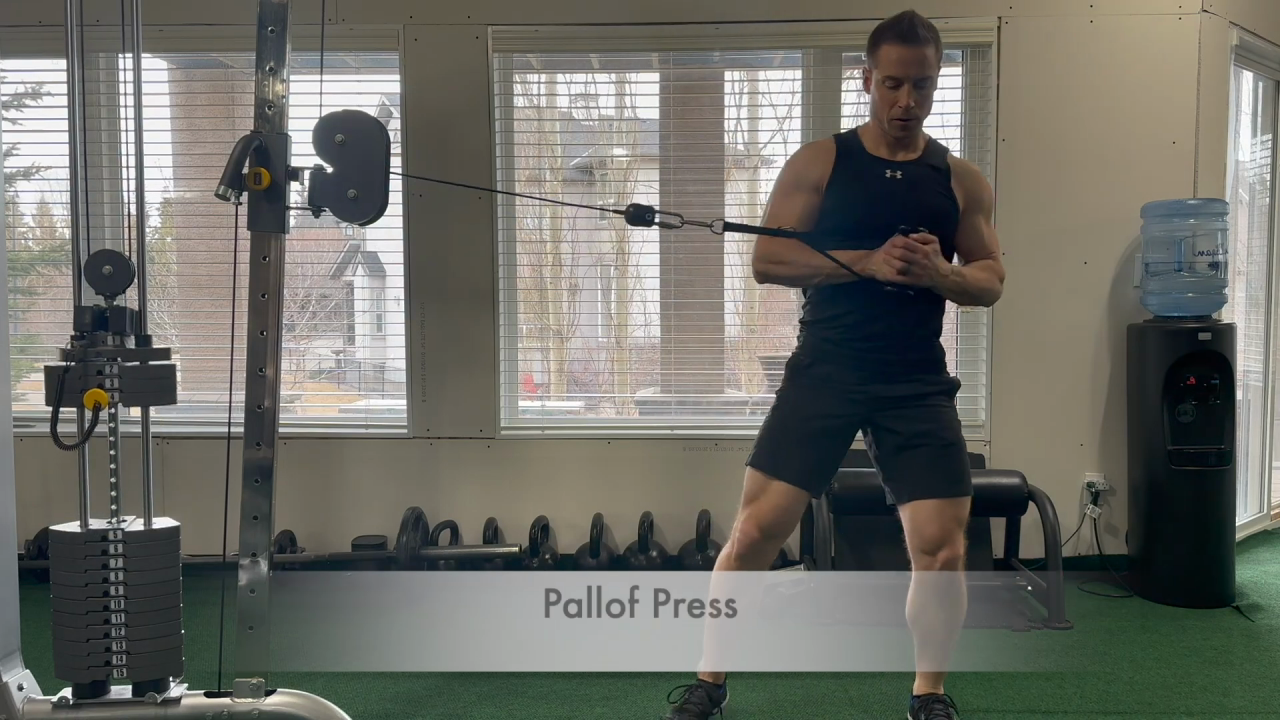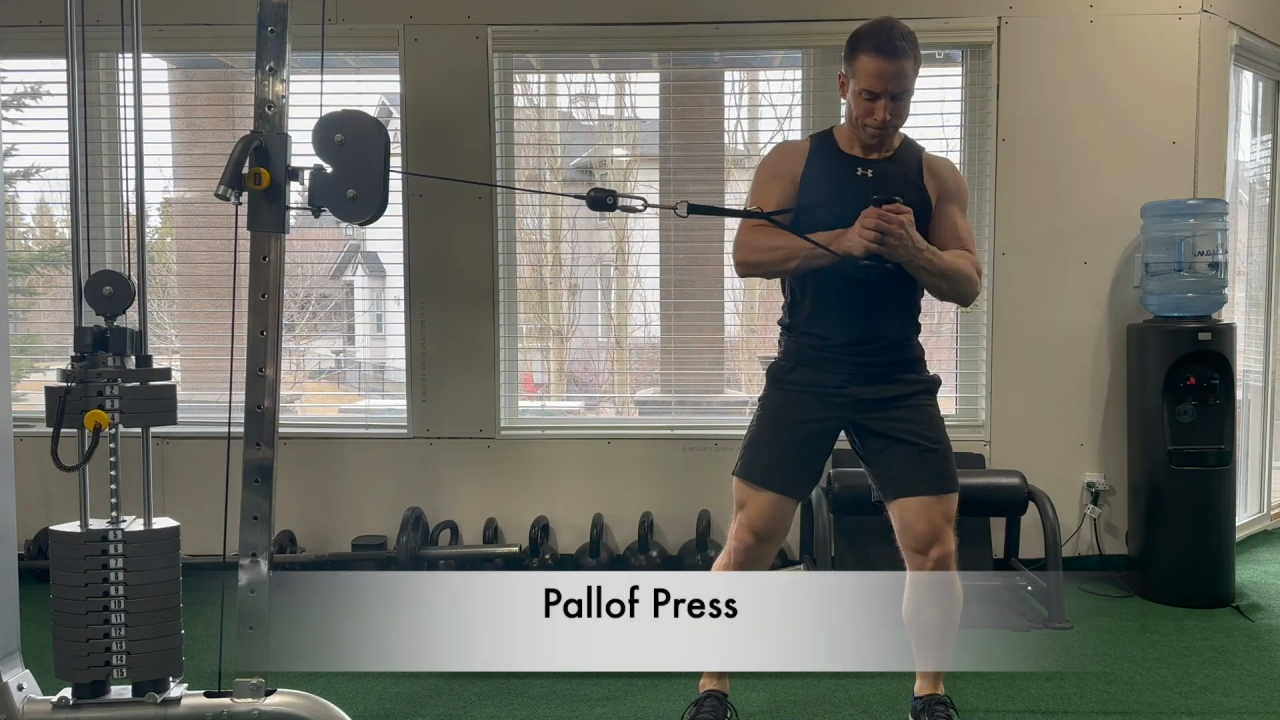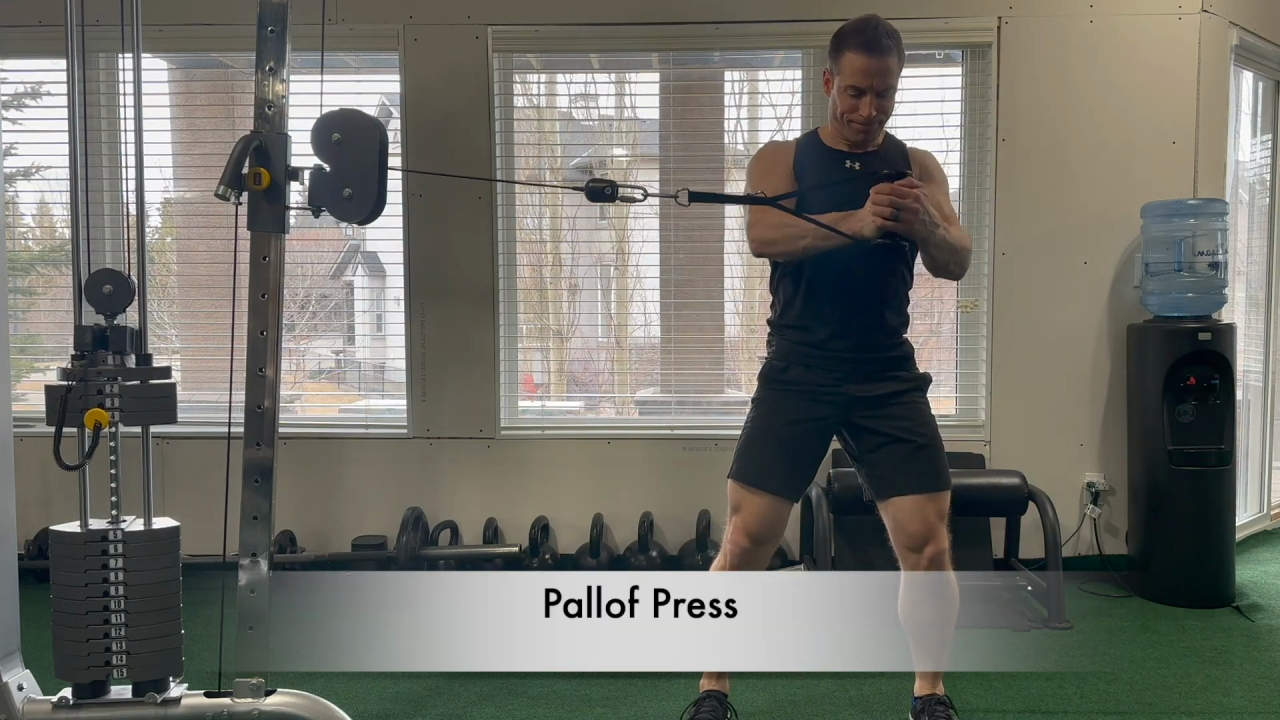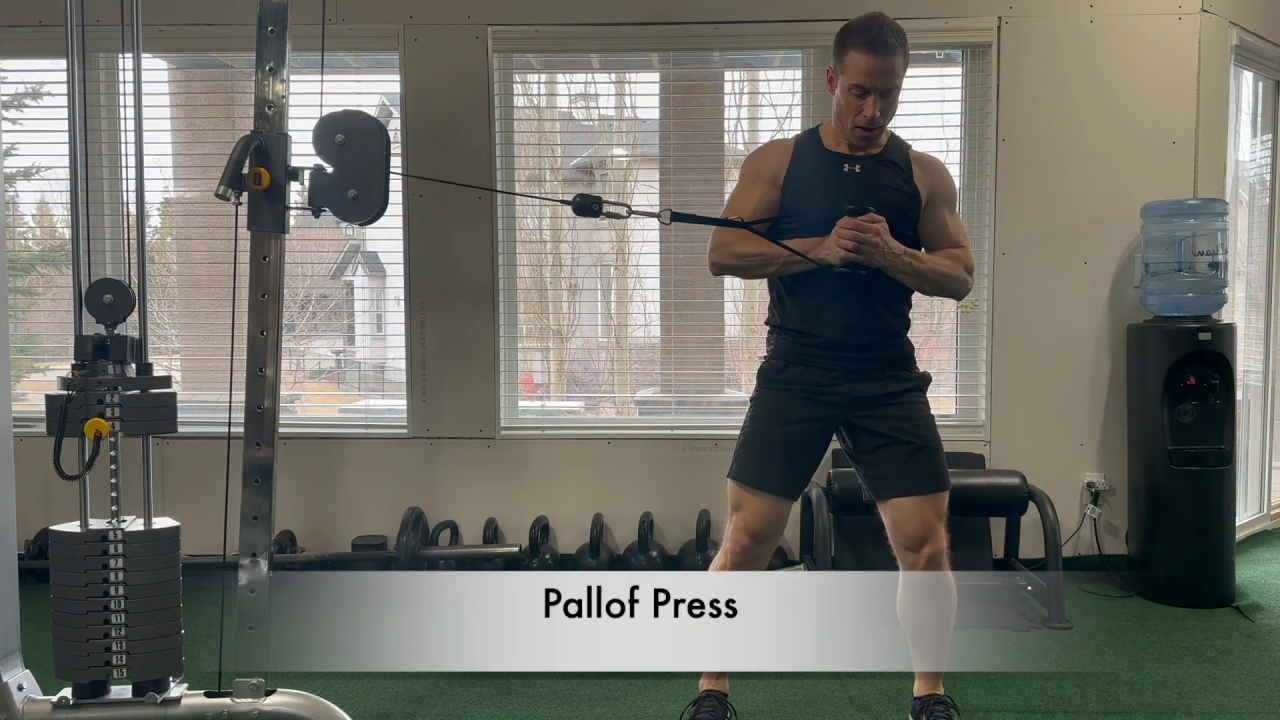
dt=1s
person 1, frame 1
left shoulder: (961, 180)
right shoulder: (819, 161)
left elbow: (991, 282)
right elbow: (766, 260)
left wrist: (939, 271)
right wrist: (868, 262)
left hip: (917, 384)
right hip: (824, 373)
left knee: (943, 553)
right knee: (755, 532)
person 1, frame 2
left shoulder: (935, 175)
right shoulder: (792, 161)
left elbow: (965, 284)
right elbow: (750, 255)
left wrist: (910, 249)
right wrist: (845, 239)
left hip: (897, 380)
right hip: (806, 375)
left knee: (934, 549)
right knee: (747, 541)
person 1, frame 3
left shoulder: (917, 166)
right shoulder: (782, 159)
left elbow: (957, 261)
right elbow: (765, 237)
left wrist: (920, 221)
right wrist: (855, 223)
left hip: (887, 377)
right hip: (797, 373)
left knee: (928, 547)
right knee: (744, 543)
person 1, frame 4
left shoulder: (924, 174)
right shoulder: (778, 161)
left elbow: (960, 276)
right elbow: (722, 253)
left wrist: (890, 253)
right wrist: (821, 247)
left hip: (887, 380)
right hip: (794, 374)
left knee: (926, 548)
right knee: (743, 543)
